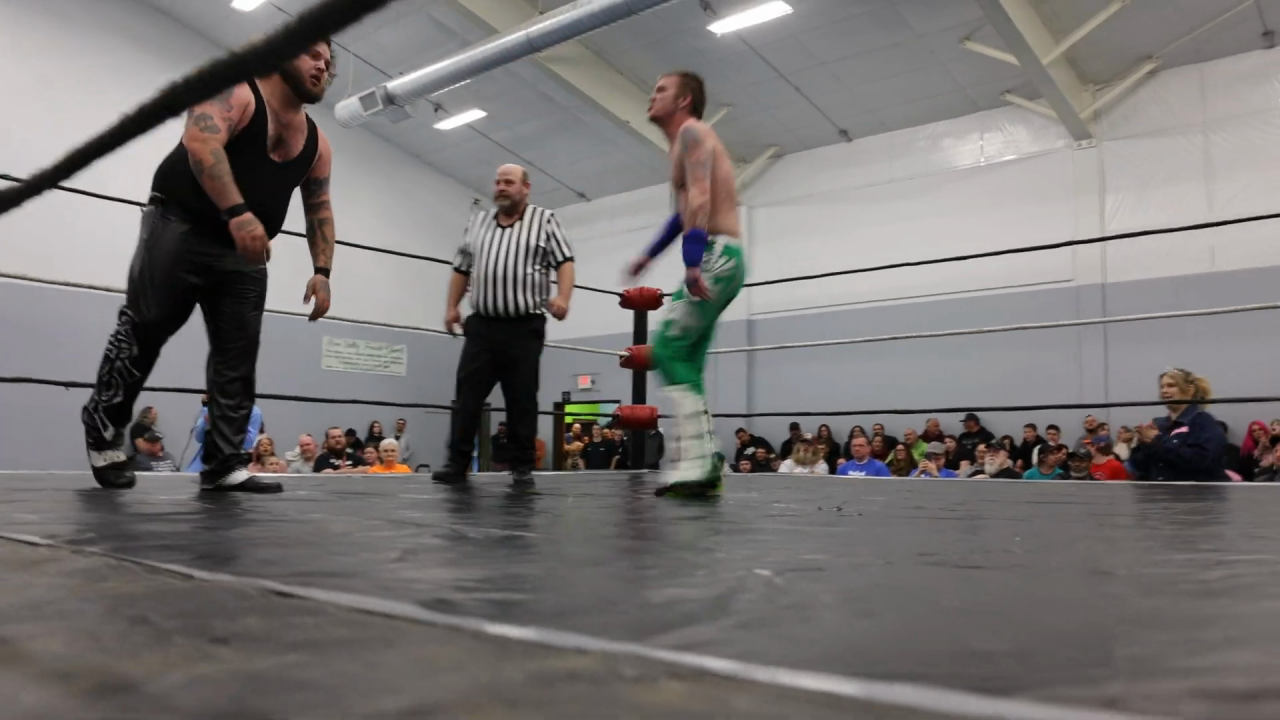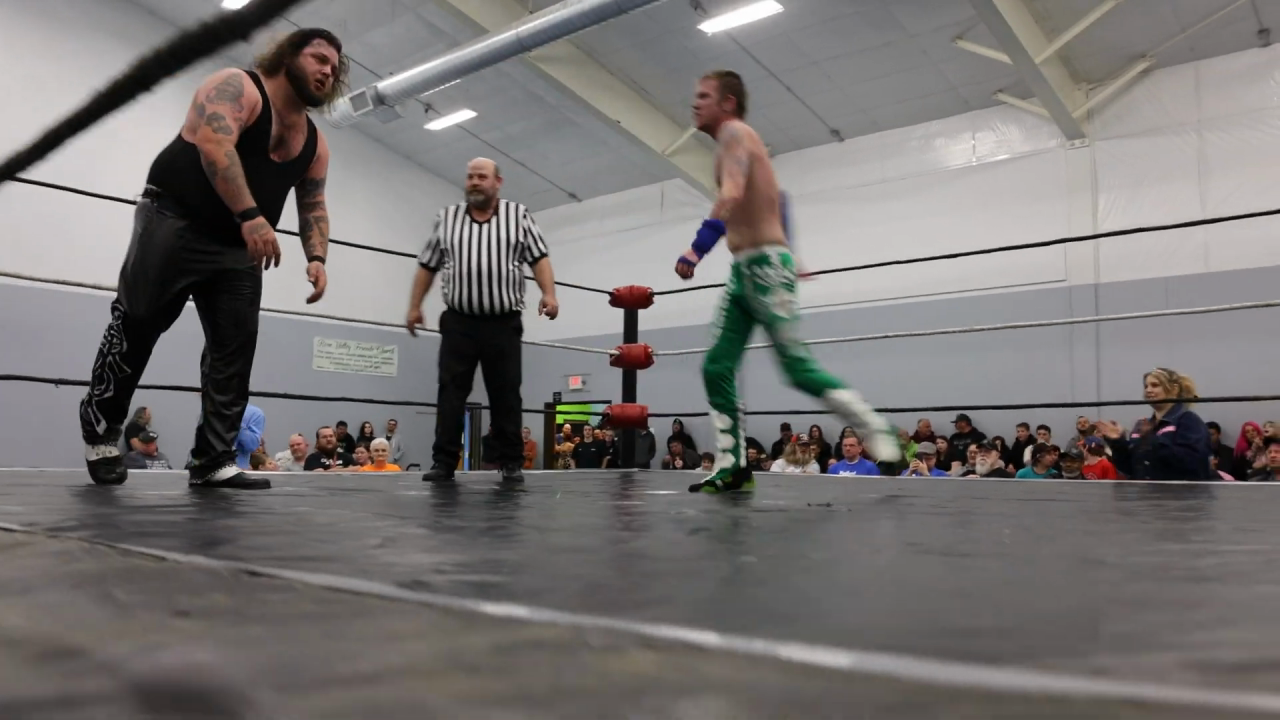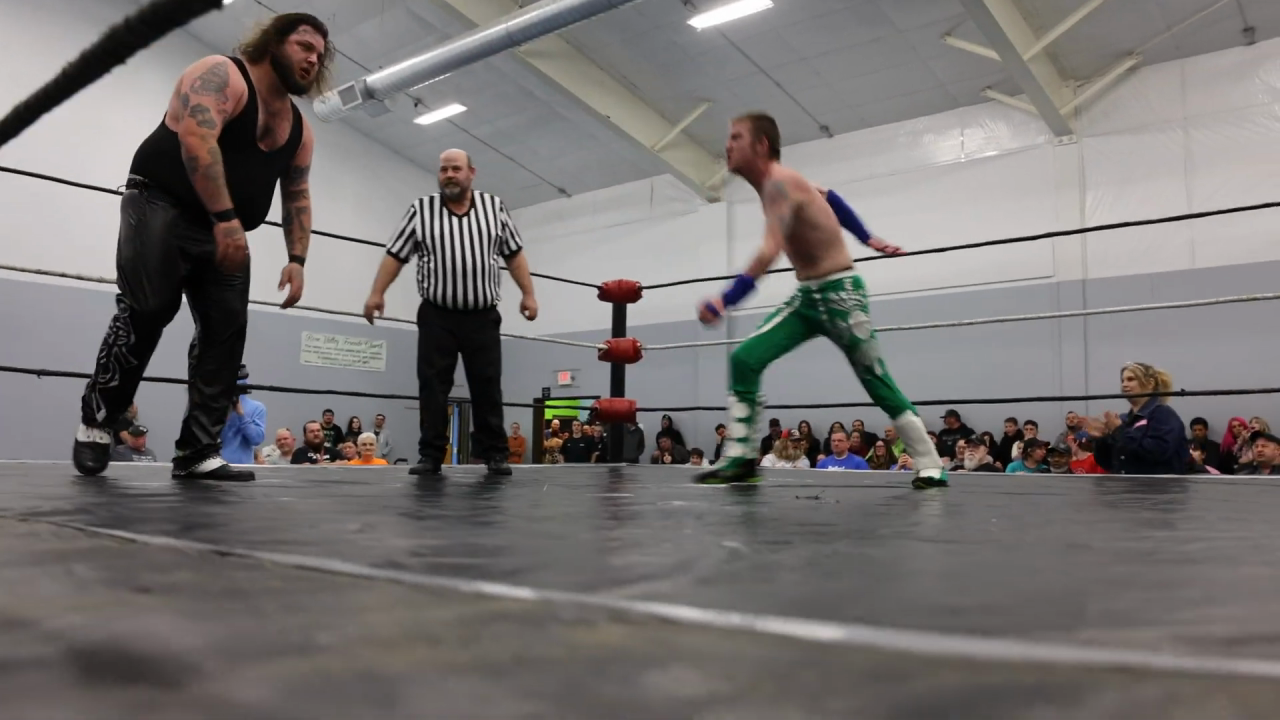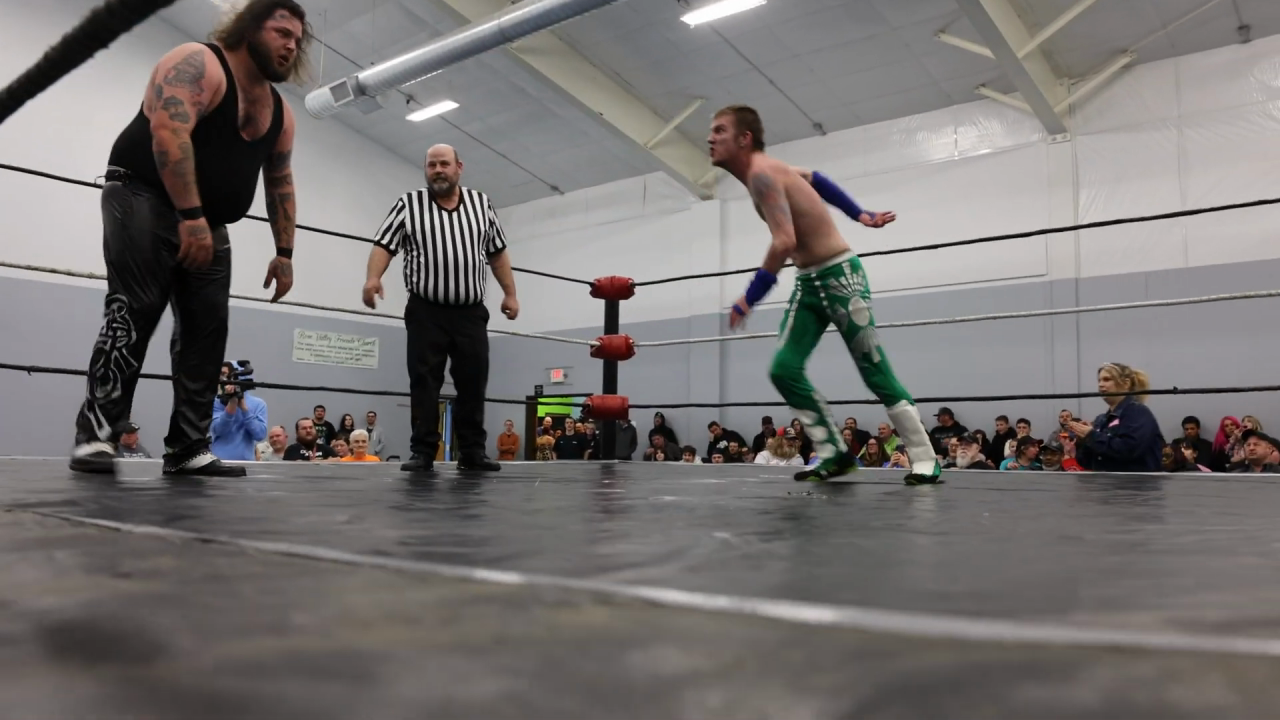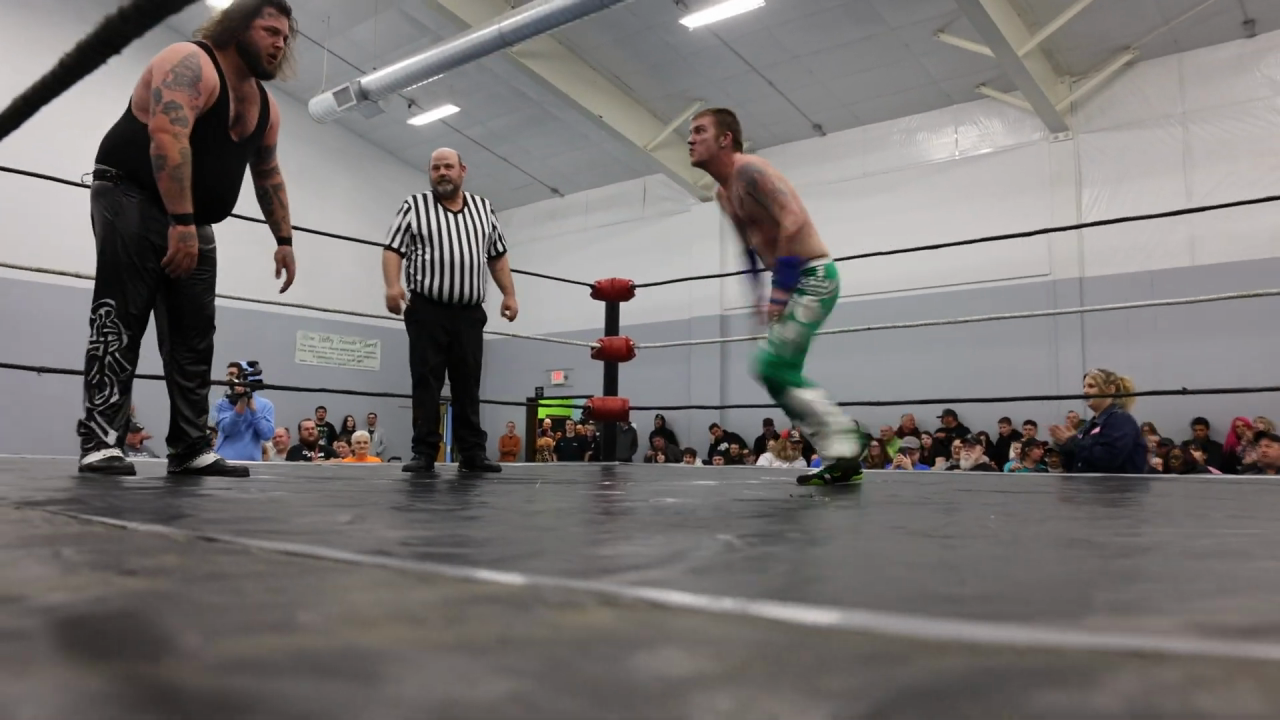
dt=0.2s
person 1, frame 1
left shoulder: (315, 141)
right shoulder: (235, 93)
left elbow: (320, 211)
right elbow: (202, 143)
left wrist: (322, 272)
right wrist: (237, 213)
left hip: (244, 253)
right hip: (181, 226)
left knee: (239, 353)
right knee: (144, 327)
left ankle: (225, 464)
right ankle: (103, 431)
person 1, frame 2
left shoulder: (314, 142)
right shoulder: (236, 87)
left elbow: (314, 208)
right elbow: (214, 144)
left wrist: (316, 259)
right wrist: (251, 217)
left hip: (238, 247)
right hip: (173, 220)
left knee: (235, 348)
right knee: (138, 322)
left ankle: (214, 459)
right ankle: (99, 428)
person 1, frame 3
left shoulder: (298, 128)
right shoulder: (221, 76)
left elbow: (297, 198)
right elbow: (196, 138)
left wrist: (296, 260)
right wrist: (226, 218)
left hip: (227, 231)
right hip: (160, 207)
left knee: (225, 336)
right knee: (144, 312)
left ankle: (198, 451)
right ankle: (98, 418)
person 1, frame 4
left shoulder: (280, 113)
right shoulder: (198, 64)
left elbow: (280, 184)
right elbow: (169, 132)
left wrist: (284, 252)
right wrist: (190, 216)
left hip: (206, 222)
right hip: (142, 197)
left knee: (207, 329)
right knee: (136, 308)
left ankle: (188, 448)
right ankle: (96, 434)
person 1, frame 5
left shoulder: (265, 107)
right shoulder: (190, 64)
left elbow: (269, 175)
right elbow: (168, 137)
left wrist: (284, 239)
right wrist: (180, 222)
left hip: (193, 222)
right hip: (132, 198)
left knee: (193, 330)
right knee: (123, 313)
left ankle: (190, 448)
right ankle: (100, 441)
person 2, frame 1
left shoulder: (691, 132)
right shoulder: (683, 143)
left elbow: (699, 201)
left wrist: (693, 263)
right wrist: (649, 255)
left hip: (716, 259)
right hip: (708, 263)
left knee: (669, 353)
right knee: (686, 367)
left ankle: (696, 463)
right ankle: (697, 466)
person 2, frame 2
left shoulder: (733, 132)
right shoulder: (734, 141)
left elbow: (732, 196)
right elbow: (776, 198)
left wrist: (696, 249)
left hip: (766, 266)
right hip: (745, 270)
left knee: (799, 369)
right knee: (716, 368)
left ankle: (879, 437)
right ankle: (730, 466)
person 2, frame 3
left shoulder: (778, 183)
right shoulder: (777, 182)
left elbow: (769, 252)
right elbow: (827, 196)
left wrist: (725, 299)
right wrist: (867, 238)
left hip: (840, 292)
right hip: (808, 295)
left knee: (878, 385)
right knee: (744, 362)
left ankle: (929, 463)
right ankle: (740, 459)
person 2, frame 4
left shoulder: (761, 173)
right shoulder: (761, 172)
left elbow: (784, 242)
right elbow: (815, 180)
left wrist: (749, 298)
right wrist: (860, 215)
left hip: (840, 277)
right hip: (808, 283)
left knee: (876, 374)
right knee: (784, 370)
left ankle: (923, 457)
right ankle: (834, 453)
person 2, frame 5
left shoulder: (748, 169)
right shoulder: (724, 190)
left elbow: (794, 223)
left wrist: (783, 289)
right wrist: (756, 292)
left hip: (813, 279)
right hip: (784, 283)
left knee: (771, 366)
right knee: (775, 378)
left ankle: (842, 438)
right ankle: (842, 459)
person 3, frame 1
left shoulder: (544, 220)
right shoulder: (478, 223)
left elbow: (564, 262)
right elbow: (462, 269)
left wrist: (562, 296)
right wrist: (451, 306)
left hip: (524, 326)
right hip: (481, 325)
left knee: (521, 395)
right knee: (469, 388)
left ankle: (522, 465)
right ankle: (458, 461)
person 3, frame 2
left shoulder: (518, 215)
right shoulder: (447, 218)
left elbow: (539, 259)
right elbow: (427, 265)
left wrist: (549, 294)
right wrist: (415, 305)
left hip: (504, 323)
right hip: (458, 322)
left knee: (506, 392)
right knee: (451, 390)
left ankle: (511, 462)
right ankle: (444, 462)
person 3, frame 3
left shoulder: (494, 207)
right shoulder: (420, 209)
left elbow: (514, 254)
right elbow: (395, 254)
left wrist: (528, 293)
right wrist: (377, 292)
left hip: (482, 316)
right hip: (437, 316)
left knee: (487, 384)
right knee: (433, 384)
left ankle: (495, 454)
right ankle: (431, 456)
person 3, frame 4
left shoulder: (481, 204)
right shoulder: (408, 204)
left elbow: (497, 253)
right elbow: (383, 245)
left wrist: (510, 293)
right wrist: (373, 278)
left hip: (470, 312)
right hip: (426, 311)
left knee: (473, 380)
right knee: (424, 380)
left ankle: (472, 451)
right ankle: (423, 452)
person 3, frame 5
left shoulder: (483, 208)
right shoulder: (414, 206)
left elbow: (497, 256)
right elbow: (393, 249)
left wrist: (509, 294)
right wrist: (393, 284)
left hip: (470, 313)
right hip: (427, 311)
left knee: (468, 384)
right knee: (426, 380)
left ankle: (473, 452)
right ankle: (424, 452)
